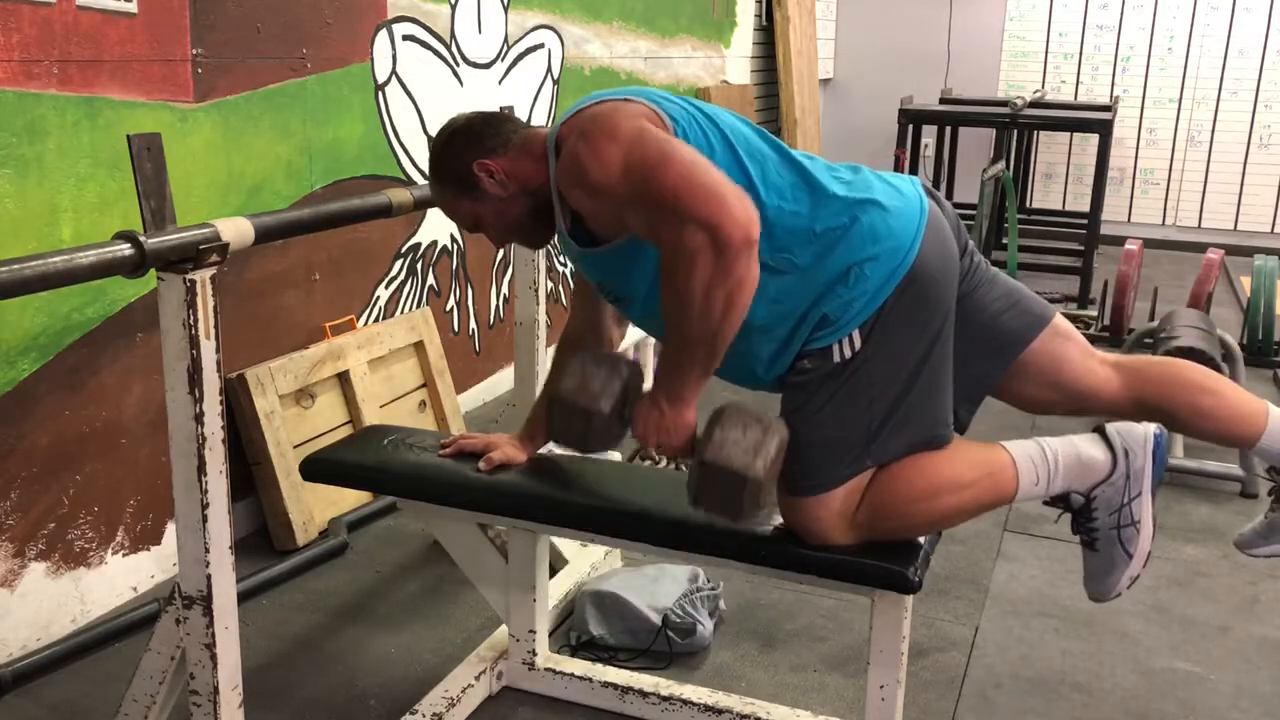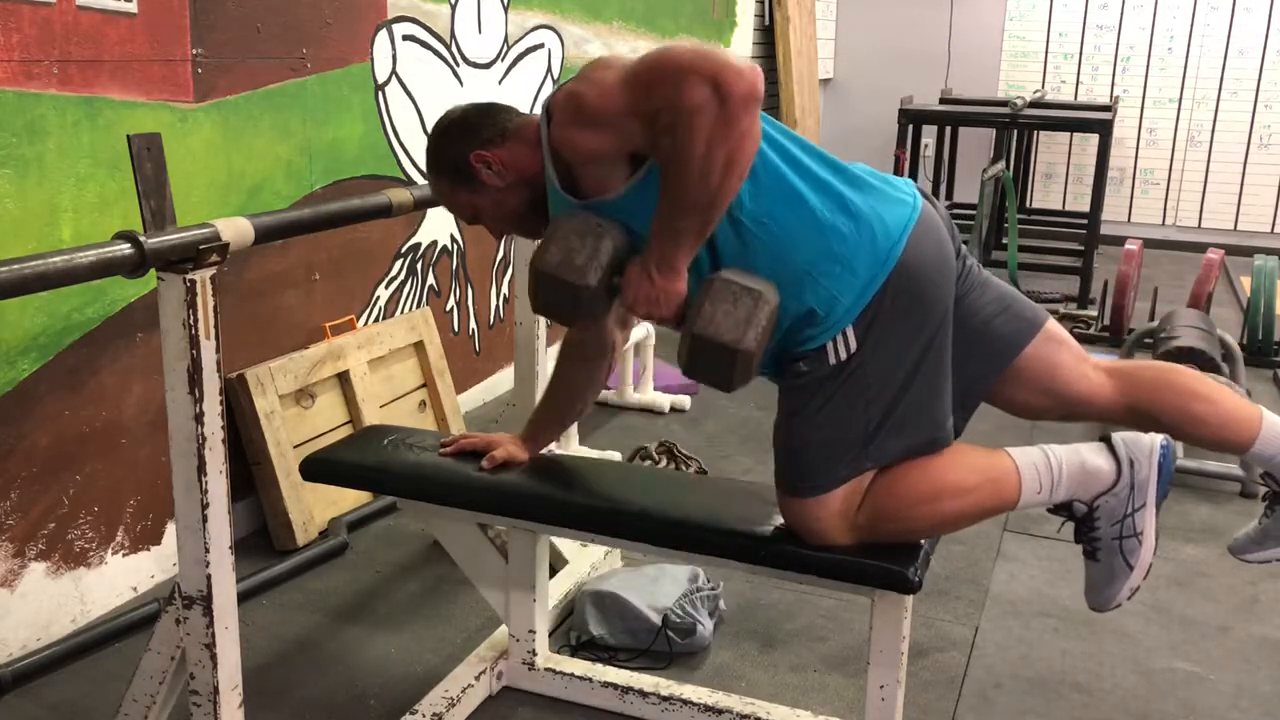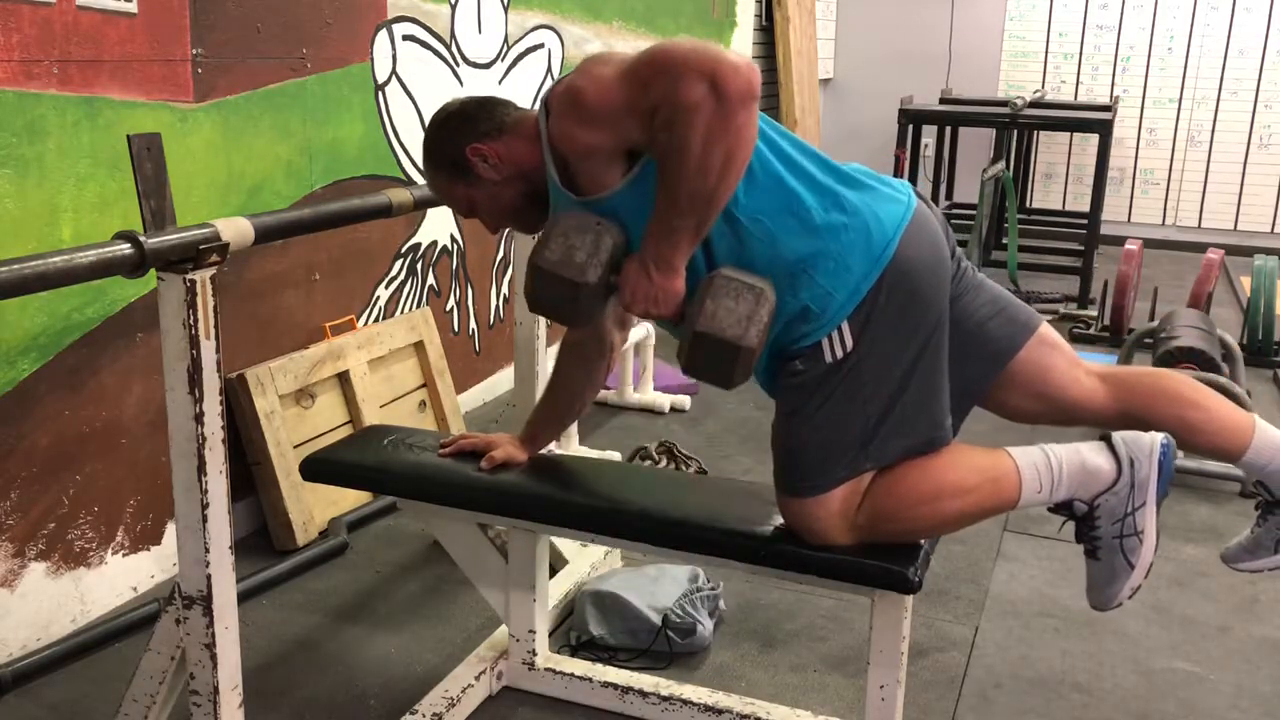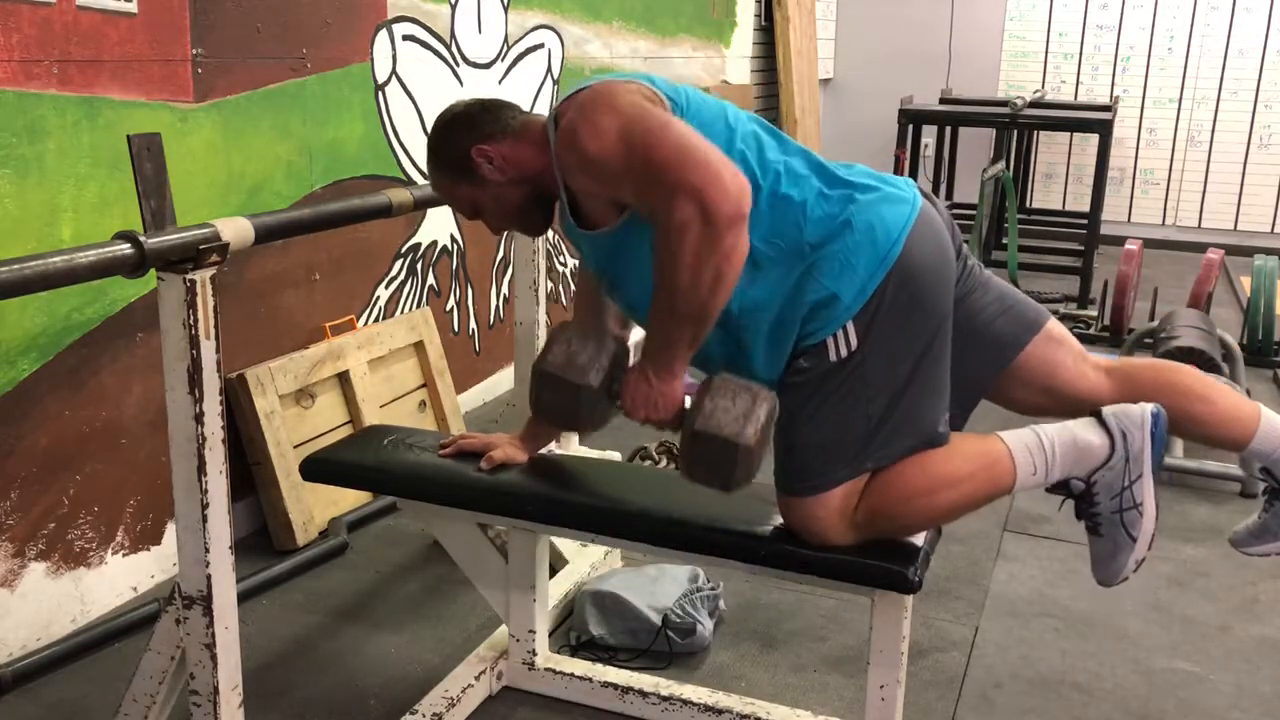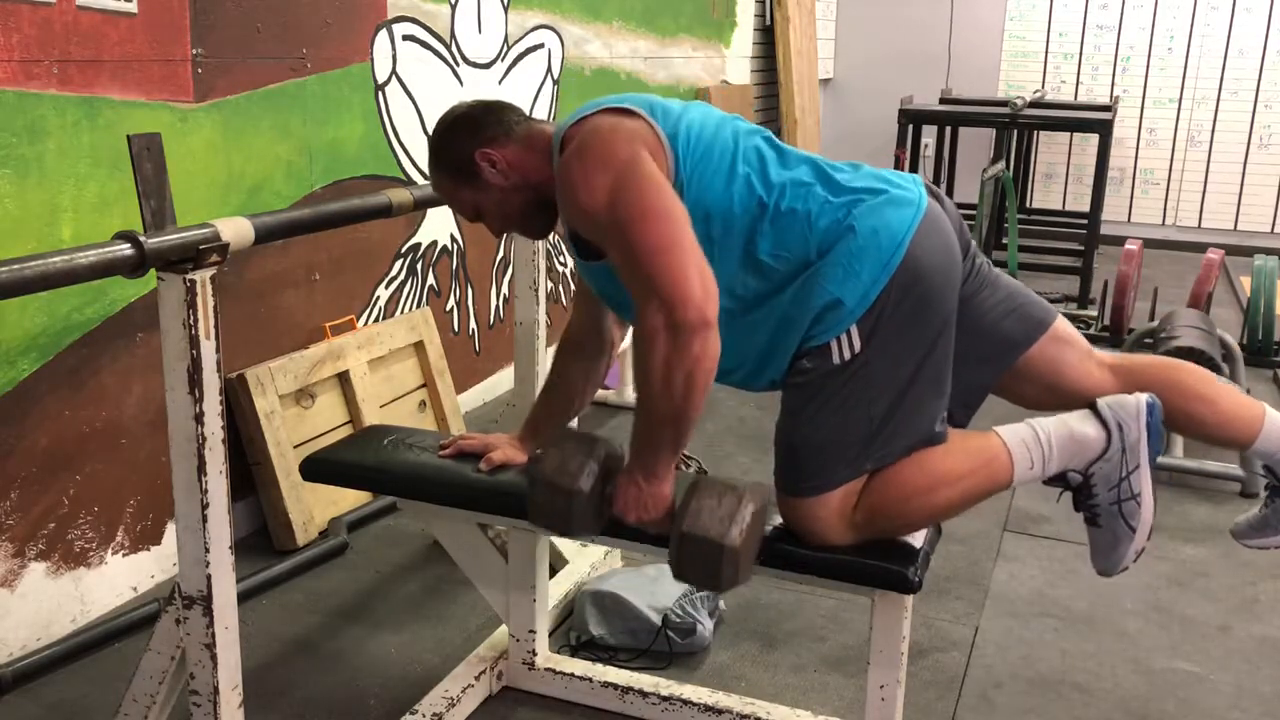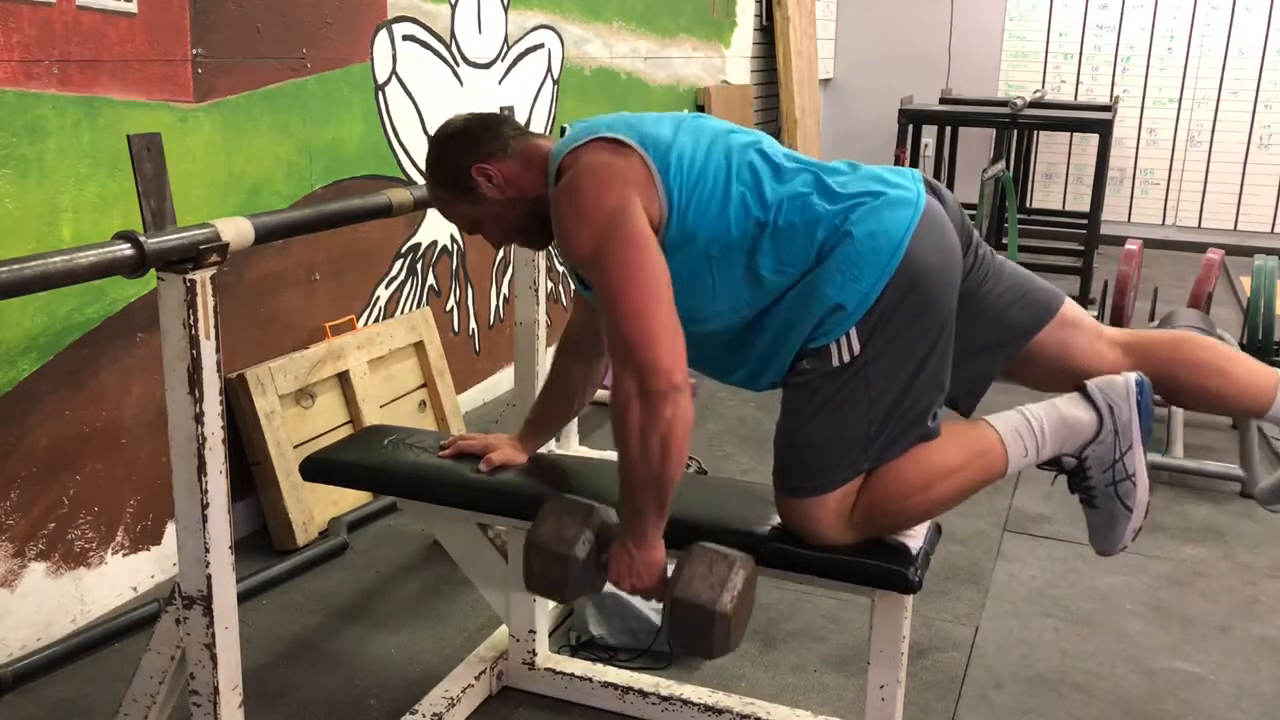
dt=0.3s
person 1, frame 1
left shoulder: (591, 151)
right shoulder: (584, 202)
left elbow: (727, 232)
right elbow: (590, 338)
left wrist: (678, 394)
right wrist: (526, 441)
left hip: (867, 278)
right hip: (905, 238)
left knee: (823, 515)
right knee: (1098, 379)
left ankle: (1084, 469)
person 1, frame 2
left shoulder: (581, 119)
right shoulder: (583, 192)
left elbow: (729, 87)
right elbow: (597, 330)
left wrist: (667, 262)
right wrist: (529, 439)
left hip: (861, 278)
right hip: (901, 240)
left knee: (825, 516)
right knee: (1093, 383)
left ankle: (1087, 477)
person 1, frame 3
left shoulder: (582, 110)
right shoulder: (581, 192)
left elbow: (727, 83)
right elbow: (596, 329)
left wrist: (665, 258)
right wrist: (527, 440)
left hip: (854, 280)
right hip: (893, 246)
left knee: (826, 515)
right knee: (1087, 392)
left ankle: (1090, 474)
person 1, frame 4
left shoulder: (590, 131)
right shoulder: (584, 202)
left elbow: (717, 201)
right elbow: (591, 334)
left wrist: (665, 364)
right wrist: (527, 439)
left hip: (859, 276)
right hip: (900, 241)
left knee: (824, 517)
right knee: (1090, 380)
left ankle: (1084, 453)
person 1, frame 5
left shoulder: (593, 163)
right shoulder: (589, 178)
left elbow: (688, 318)
right elbow: (594, 332)
left wrist: (650, 472)
right wrist: (526, 441)
left hip: (866, 273)
right hip: (908, 229)
left knee: (823, 516)
right knee: (1089, 376)
left ankle: (1077, 444)
person 1, frame 6
left shoulder: (587, 196)
right shoulder: (597, 168)
left elbow: (657, 378)
right elbow: (591, 337)
left wrist: (641, 538)
right wrist: (525, 440)
left hip: (868, 271)
right hip: (909, 221)
left knee: (822, 515)
right knee: (1105, 354)
left ankle: (1067, 429)
